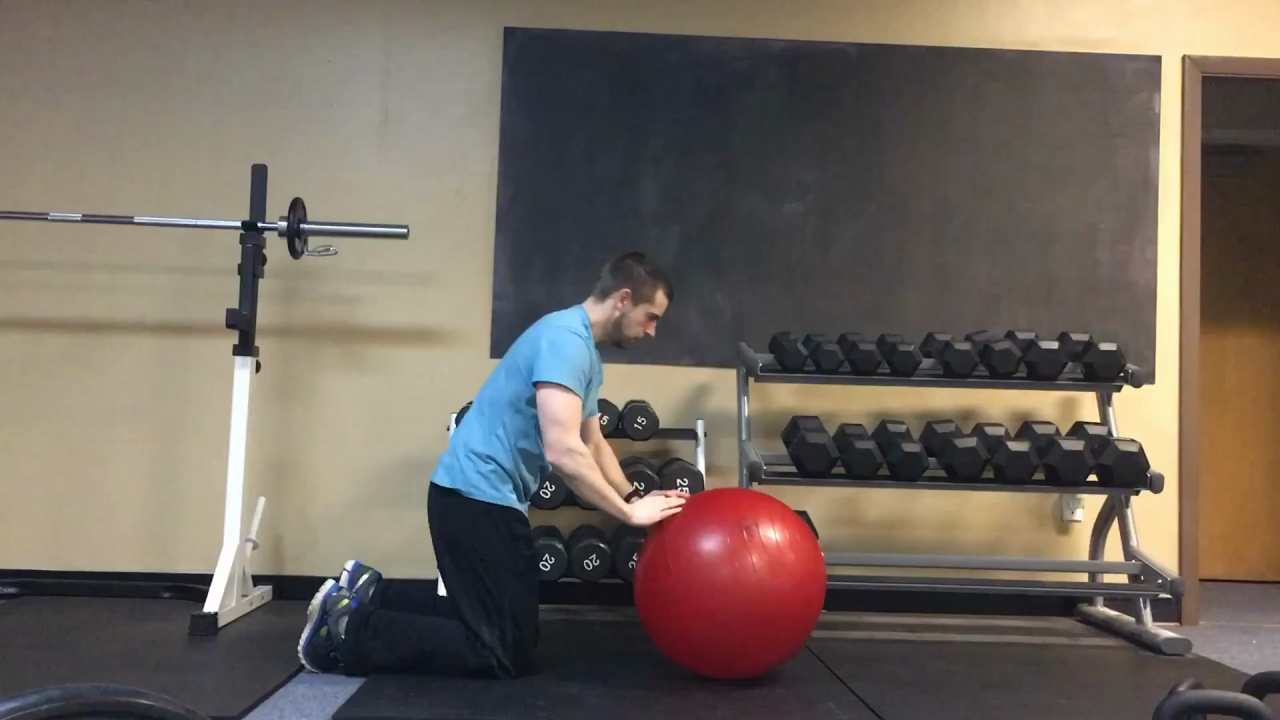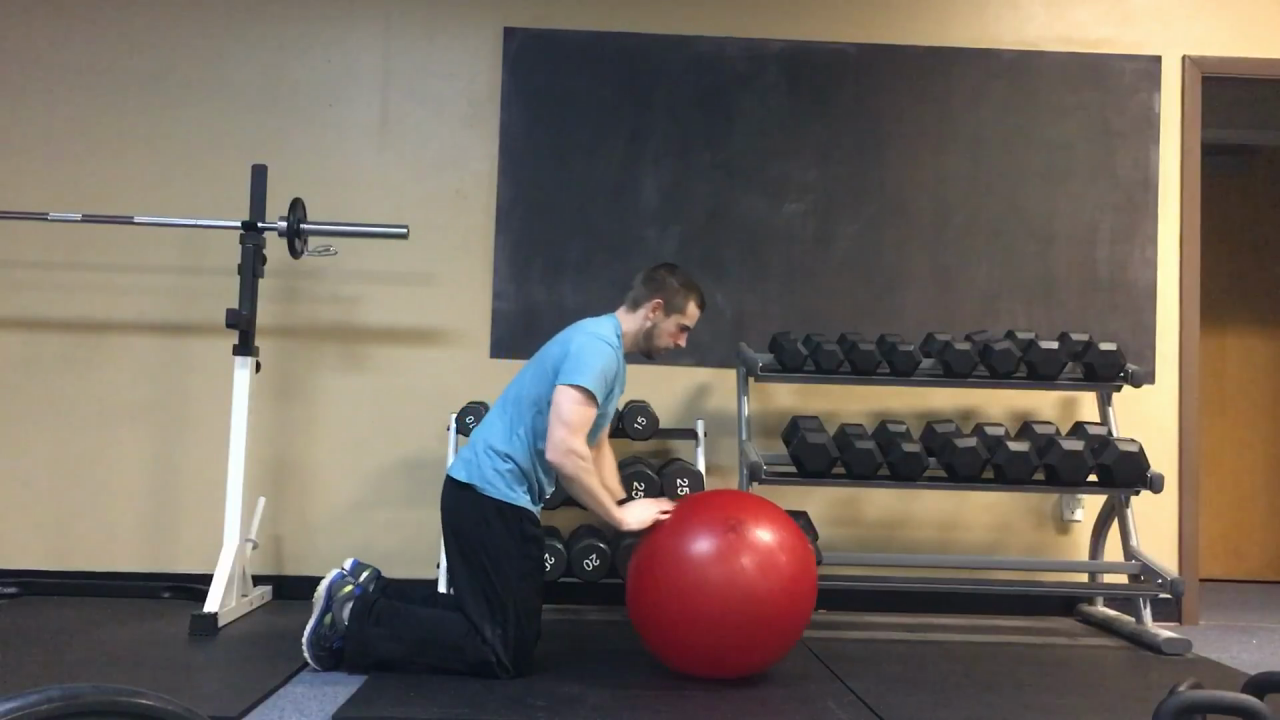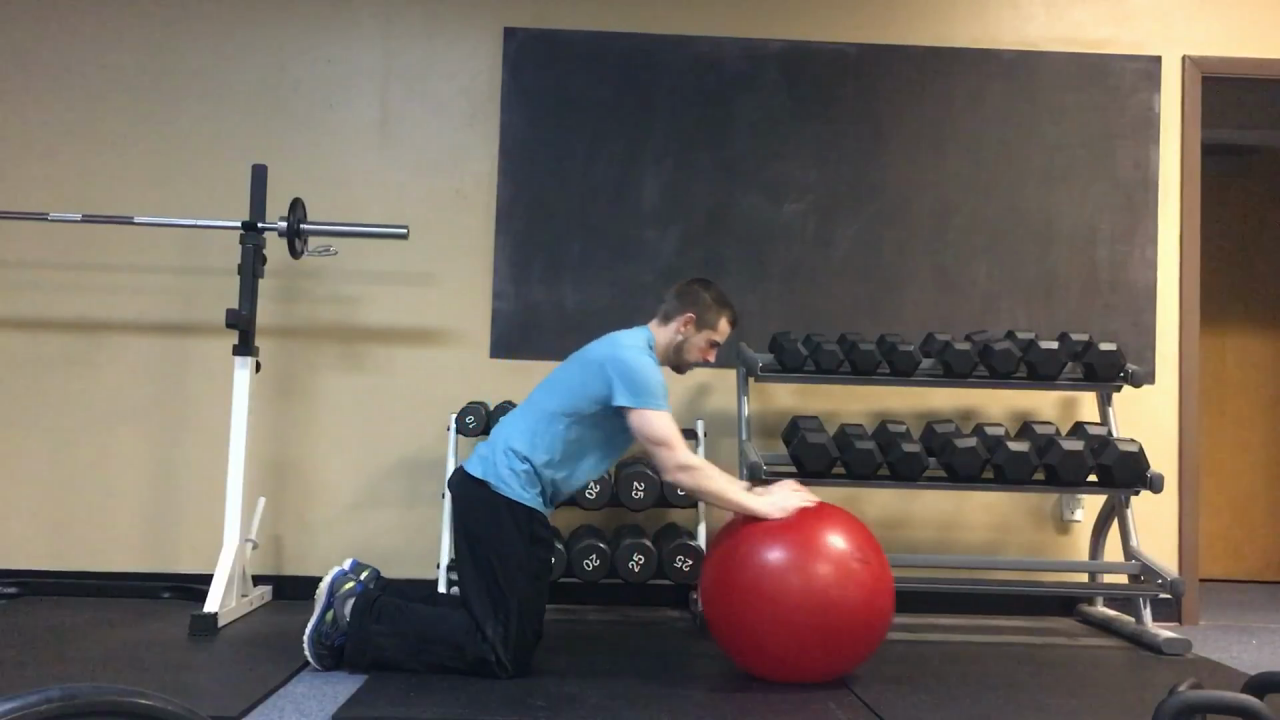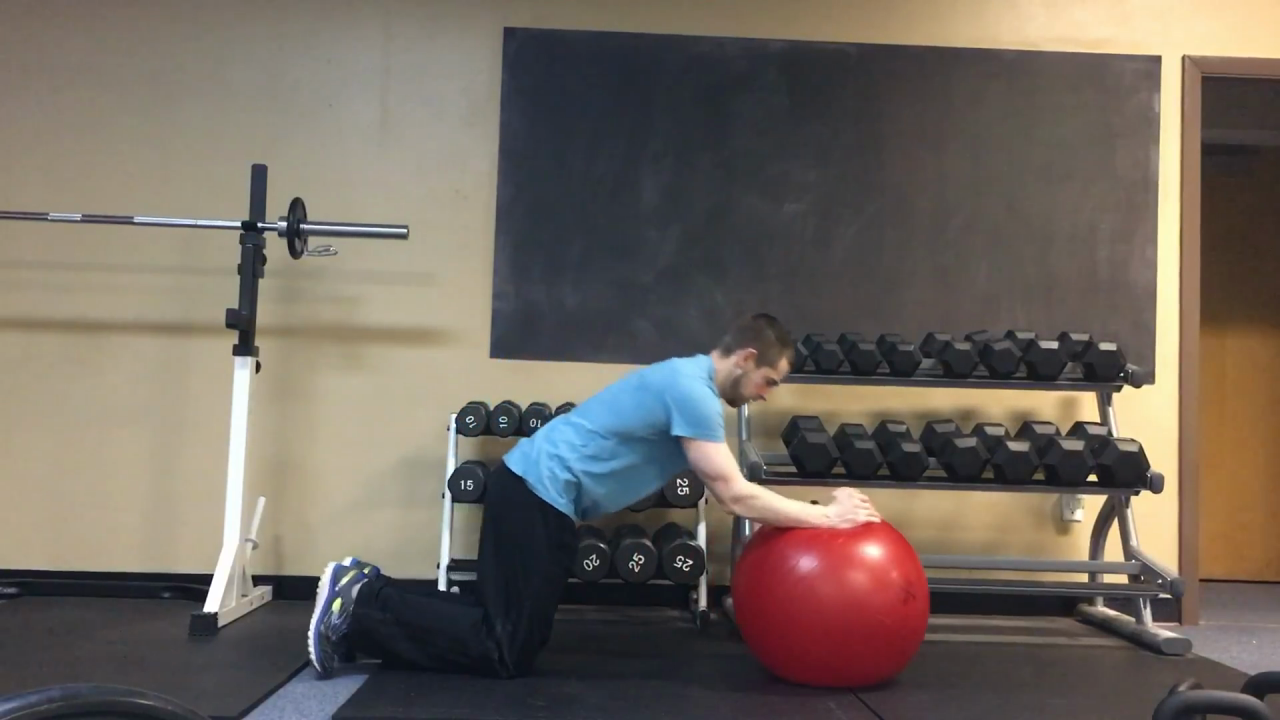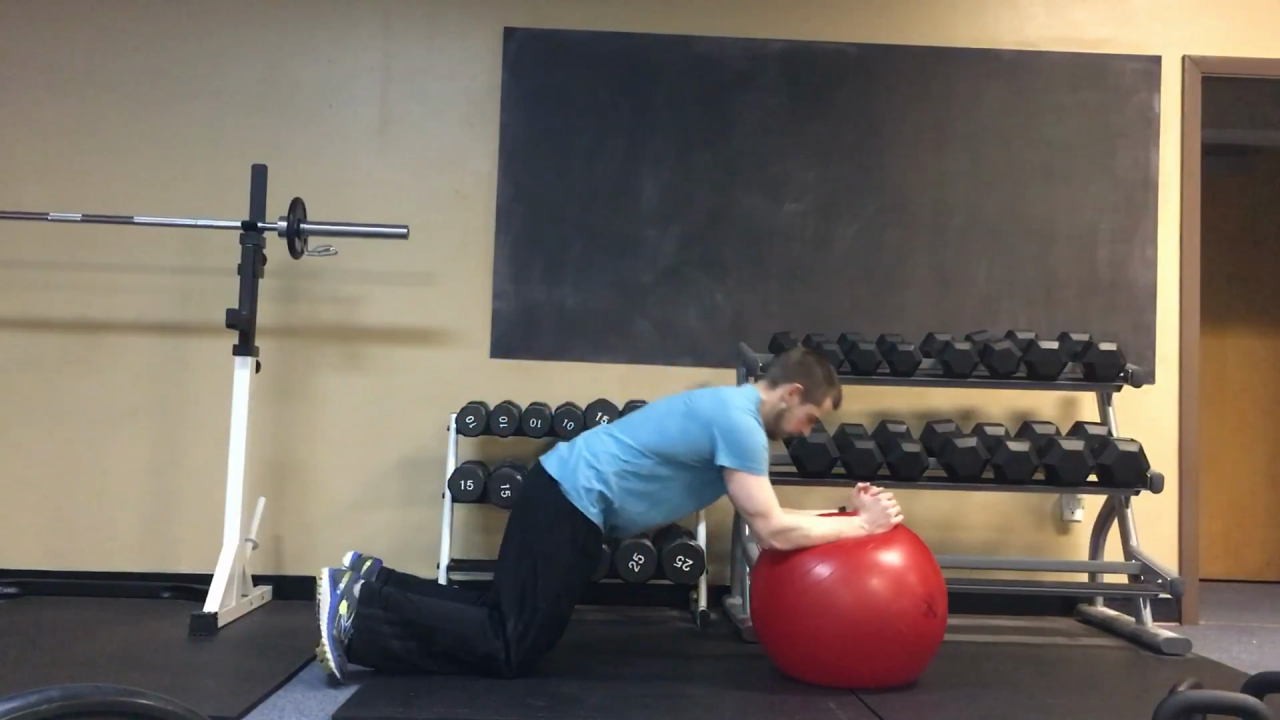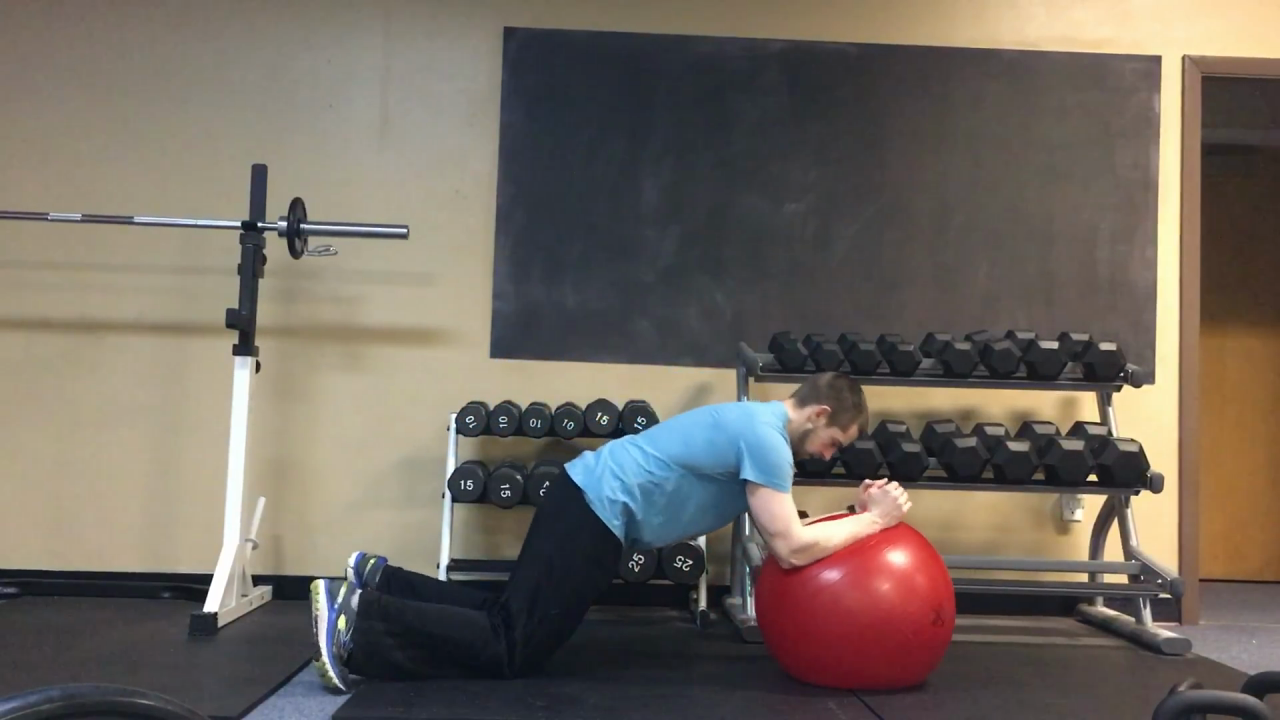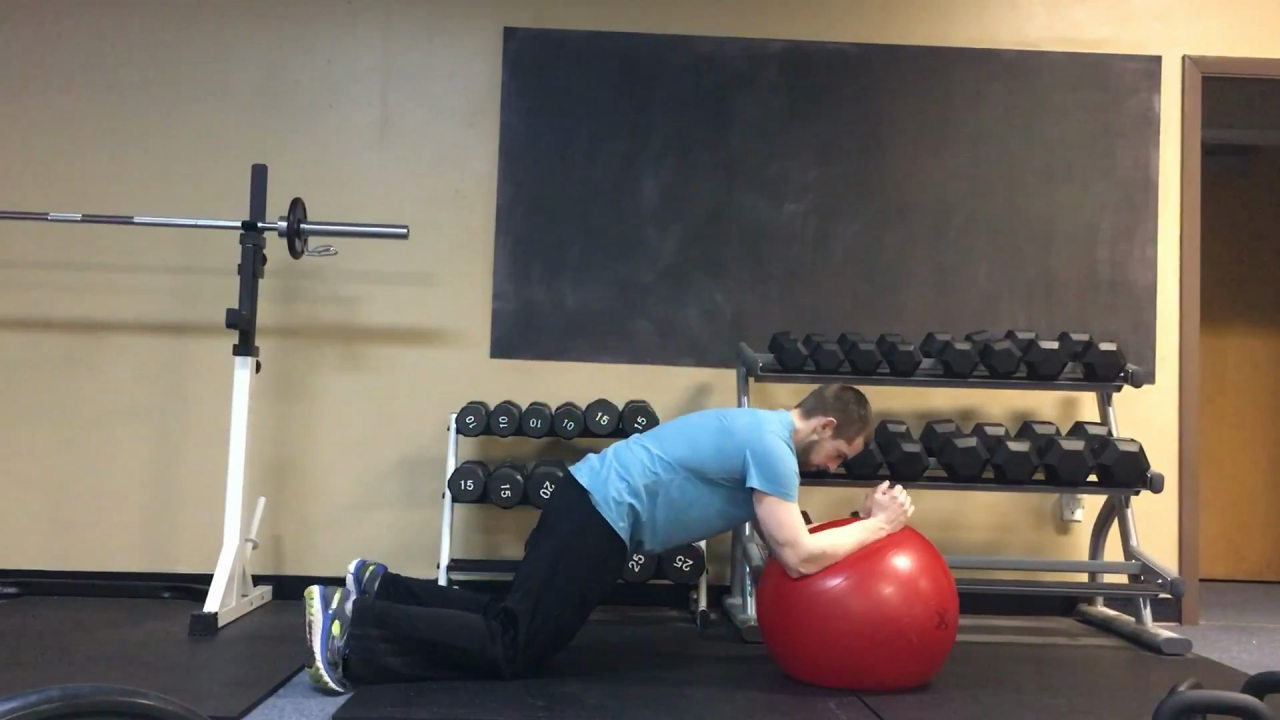
dt=0.3s
person 1, frame 1
left shoulder: (581, 346)
right shoulder: (566, 339)
left elbow: (593, 444)
right elbow: (563, 452)
left wrist: (633, 501)
right wrist: (628, 513)
left hip: (478, 494)
right hip: (476, 497)
left knee: (493, 625)
right knee: (506, 653)
left ankle: (368, 596)
right ankle: (349, 628)
person 1, frame 2
left shoulder: (605, 349)
right shoulder: (597, 345)
left elbow: (598, 449)
right elbow: (564, 453)
left wrist: (625, 507)
right wrist: (619, 517)
left hip: (489, 493)
right hip: (490, 495)
left knee: (497, 625)
right knee: (506, 651)
left ankle: (367, 593)
right ankle: (352, 620)
person 1, frame 3
left shoulder: (634, 359)
right shoulder: (633, 359)
left elbow: (680, 464)
right elbow: (677, 468)
left wrist: (752, 494)
right wrist: (761, 505)
left hip: (496, 488)
right hip: (504, 492)
left knee: (501, 628)
right knee: (503, 652)
left ankle: (367, 593)
right ankle: (353, 618)
person 1, frame 4
left shoulder: (690, 382)
right shoulder: (693, 390)
left elbow: (732, 492)
right elbow: (734, 497)
left wrist: (815, 512)
right wrist: (827, 517)
left hip: (530, 488)
right hip: (538, 494)
left knee: (504, 629)
right knee: (508, 652)
left ankle: (367, 591)
right ankle: (356, 611)
person 1, frame 5
left shoulder: (734, 410)
right shoulder: (738, 421)
left elbow: (766, 518)
right elbow: (771, 531)
left wrist: (844, 513)
right wrist: (862, 524)
left hip: (562, 490)
right hip: (571, 500)
left knee: (505, 621)
right knee: (509, 647)
left ankle: (369, 586)
right ankle: (358, 617)
person 1, frame 6
left shoulder: (756, 423)
right shoulder: (766, 437)
left elbow: (783, 533)
right elbow: (790, 548)
left wrist: (856, 512)
right wrist: (873, 521)
left hip: (585, 497)
right hip: (595, 511)
left knee: (508, 622)
right knee: (512, 647)
left ankle: (377, 586)
right ankle: (357, 624)
person 1, frame 7
left shoulder: (764, 434)
right shoulder: (771, 447)
left elbow: (782, 540)
right elbow: (797, 558)
left wrist: (862, 518)
right wrist: (878, 526)
left hip: (591, 501)
right hip: (601, 514)
left knee: (512, 624)
right knee: (510, 646)
left ankle: (376, 590)
right ankle: (348, 629)
